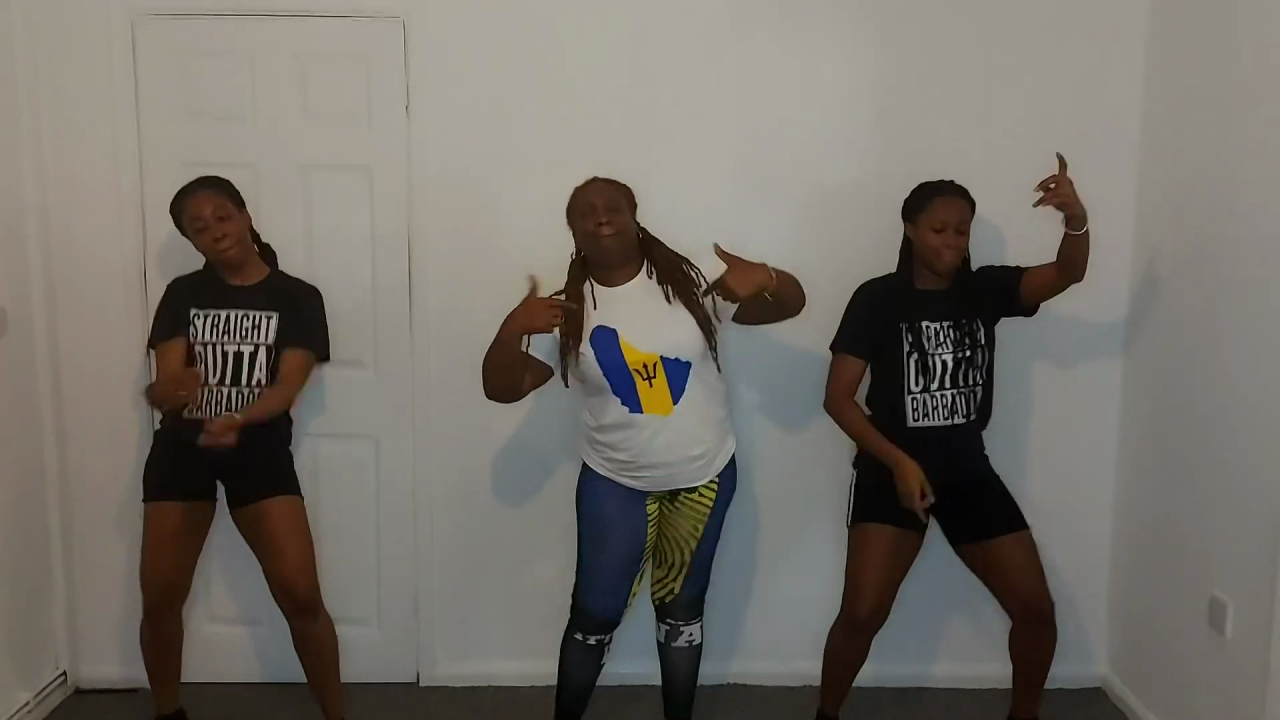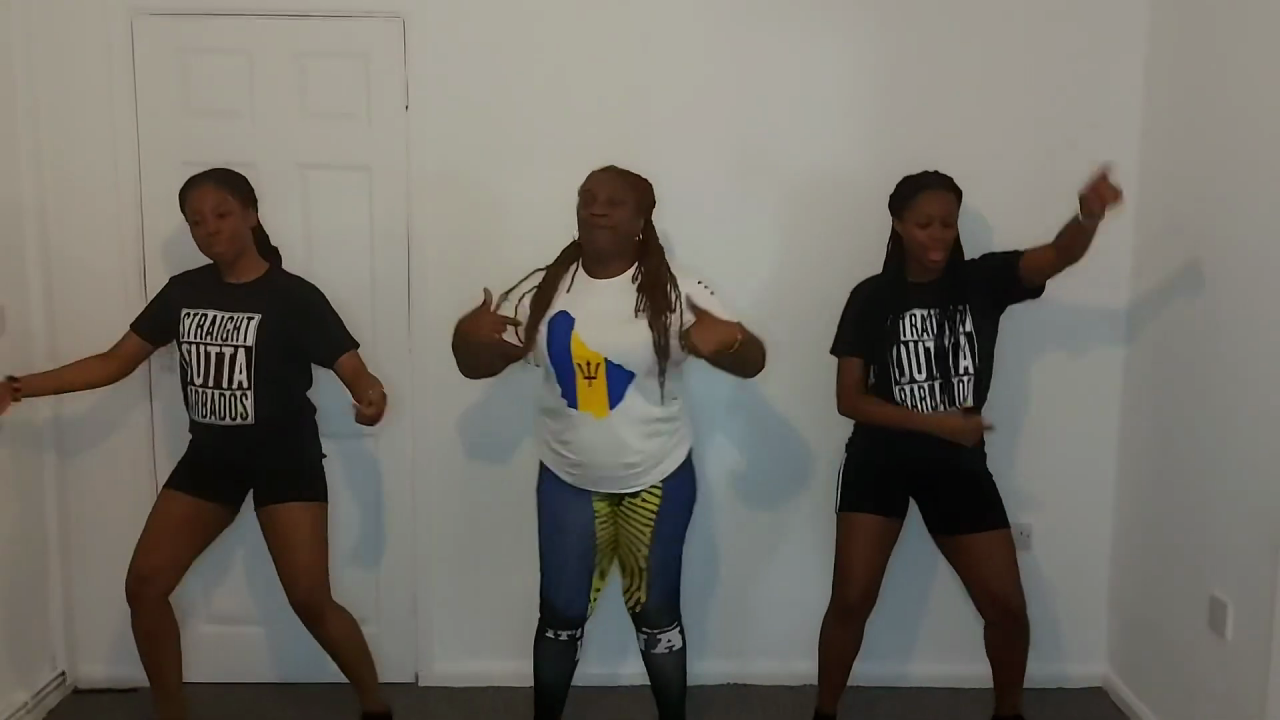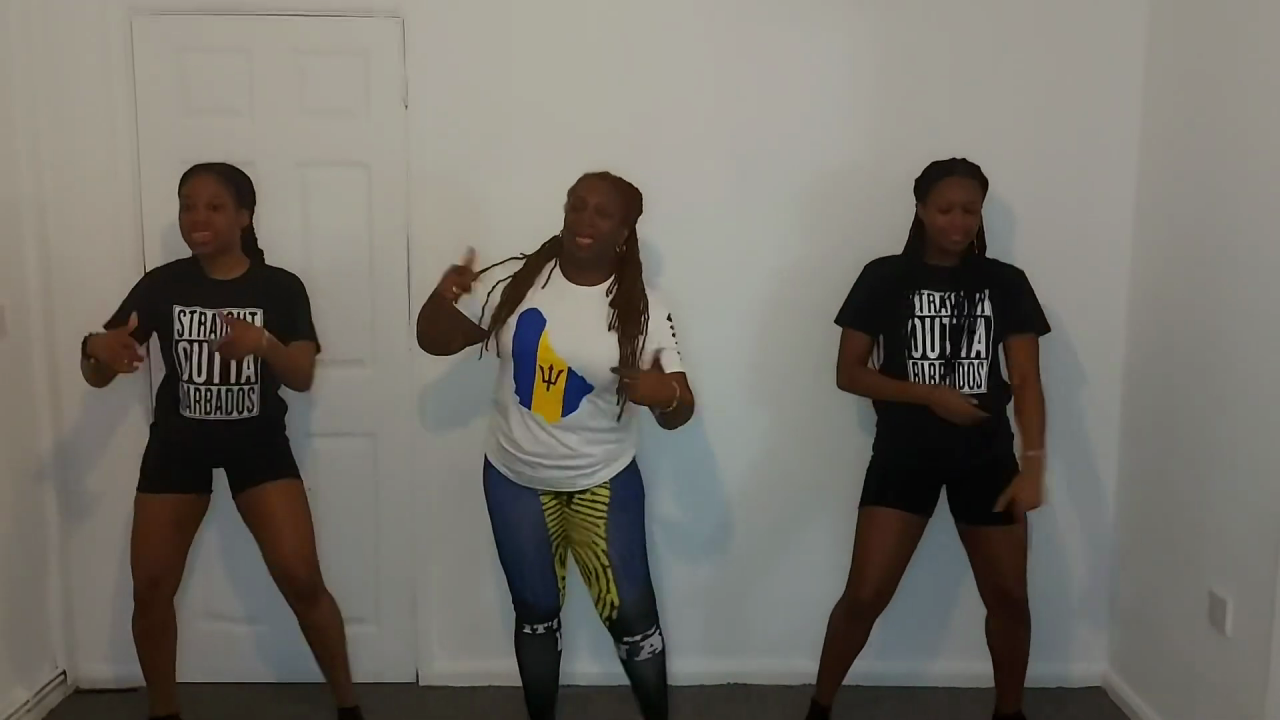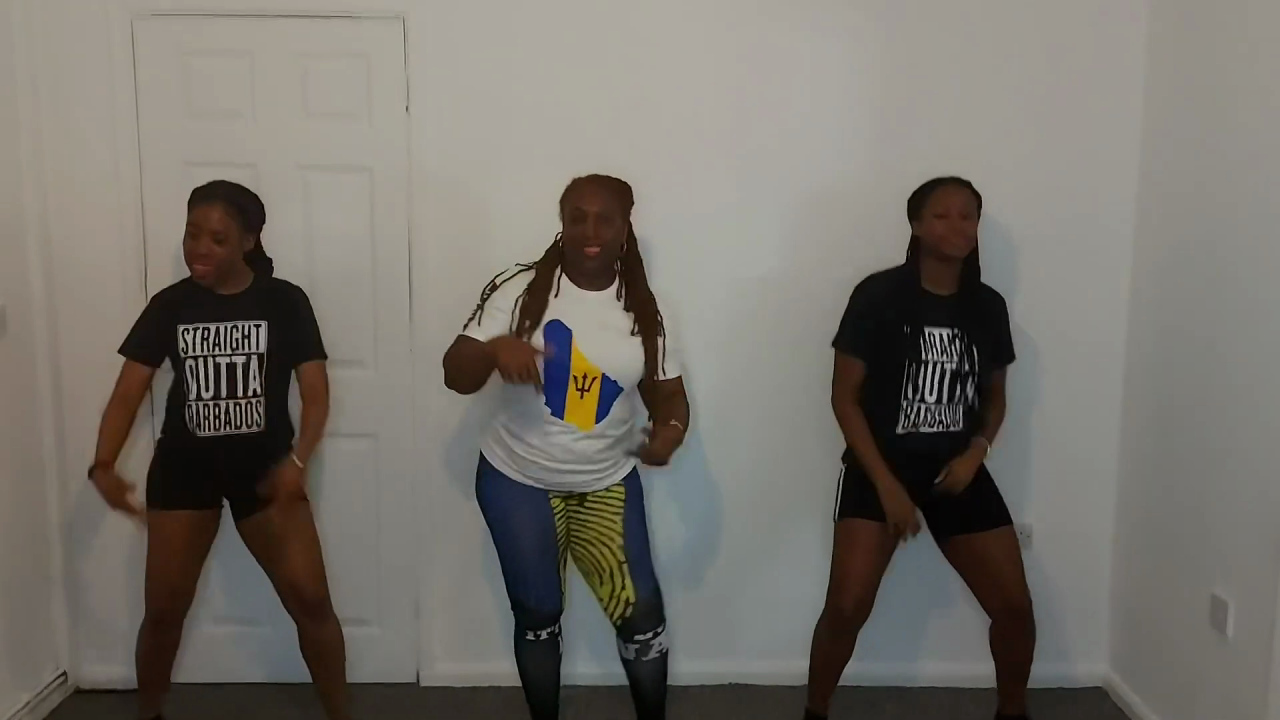
dt=0.4s
person 1, frame 1
left shoulder: (986, 291)
right shoulder: (876, 300)
left elbow: (1068, 272)
right elbow: (838, 398)
left wrist: (1074, 216)
right wrist: (898, 461)
left hip: (966, 469)
right hip: (891, 471)
left knee: (1035, 610)
right knee: (862, 614)
person 1, frame 2
left shoulder: (986, 278)
right shoulder: (871, 298)
left elbow: (1058, 255)
right elbow: (849, 398)
left wrist: (1089, 214)
right wrist: (934, 421)
left hip: (959, 464)
right hip: (880, 462)
left knee: (1008, 608)
right knee: (850, 602)
person 1, frame 3
left shoulder: (1006, 283)
right shoulder: (884, 278)
left elbow: (1026, 377)
right elbow: (849, 371)
left wrist: (1033, 460)
right wrist: (929, 395)
left hip: (986, 453)
right hip: (905, 452)
left knee: (1010, 599)
right knee: (865, 596)
person 1, frame 4
left shoulder: (989, 306)
right shoulder: (880, 295)
left elbow: (995, 395)
right elbow: (845, 396)
left wrist: (977, 449)
right wrist: (884, 485)
left hip: (955, 470)
right hip: (880, 468)
left knee: (1014, 605)
right knee: (847, 607)
person 2, frame 1
left shoulder: (693, 279)
right shoulder: (566, 310)
left elbow: (790, 301)
right elbow: (504, 388)
left wrist: (761, 281)
right wrist: (513, 331)
left hip: (703, 475)
right hip: (617, 482)
left knee: (680, 607)
right knee: (595, 614)
person 2, frame 2
left shoulder: (673, 291)
right shoulder: (542, 289)
left elbow: (751, 360)
right elbow: (479, 365)
left wrist: (730, 344)
right wrist: (468, 335)
left hip: (657, 480)
right hip: (568, 481)
left knee: (655, 611)
right knee: (562, 614)
person 2, frame 3
left shoulder: (642, 309)
right shoulder: (513, 280)
left elbow: (678, 411)
right elbow: (435, 341)
left wrist: (665, 393)
right wrist: (444, 295)
left hip: (605, 482)
right hip: (515, 479)
left knee: (632, 612)
right knee: (536, 612)
person 2, frame 4
left shoulder: (643, 308)
right shoulder: (519, 289)
left elbow: (666, 390)
right elbow: (457, 373)
left wrist: (671, 426)
right wrist: (498, 350)
left hip: (608, 484)
right hip: (518, 482)
left knee: (642, 612)
right knee: (538, 617)
person 3, frame 1
left shoulder: (298, 297)
right shoulder: (183, 294)
left elbow: (288, 387)
right elbow: (166, 386)
left wrist: (236, 422)
right wrist: (168, 393)
left hip: (261, 456)
right hip: (181, 454)
left knee: (301, 597)
right knee: (161, 601)
person 3, frame 2
left shoulder: (295, 297)
right shoulder: (182, 291)
left elbow: (356, 376)
right elbow: (116, 361)
left wrist: (371, 398)
left hip: (284, 456)
right hip: (209, 455)
left knee: (311, 600)
right knee: (144, 584)
person 3, frame 3
left shoulder: (281, 288)
right shoulder: (162, 284)
left elbow: (302, 375)
right elbow: (100, 372)
left wrist: (261, 345)
right wrist: (99, 348)
left hip: (259, 443)
right hip: (178, 445)
left knee: (301, 579)
right knee: (151, 586)
person 3, frame 4
left shoulder: (284, 303)
right shoulder: (168, 306)
left elbow: (315, 392)
right elbow: (126, 394)
left wrist: (298, 461)
right wrist: (104, 465)
left hip: (264, 464)
right hip: (185, 464)
left knee: (309, 597)
right knee: (165, 608)
